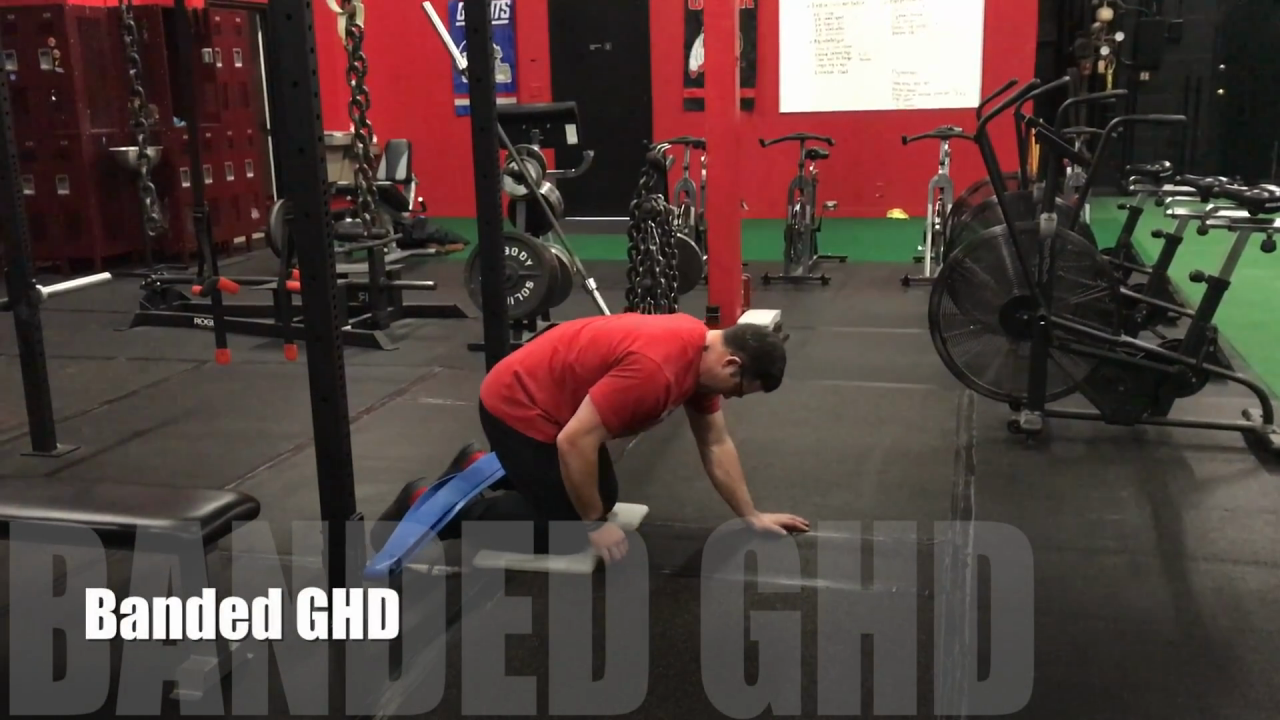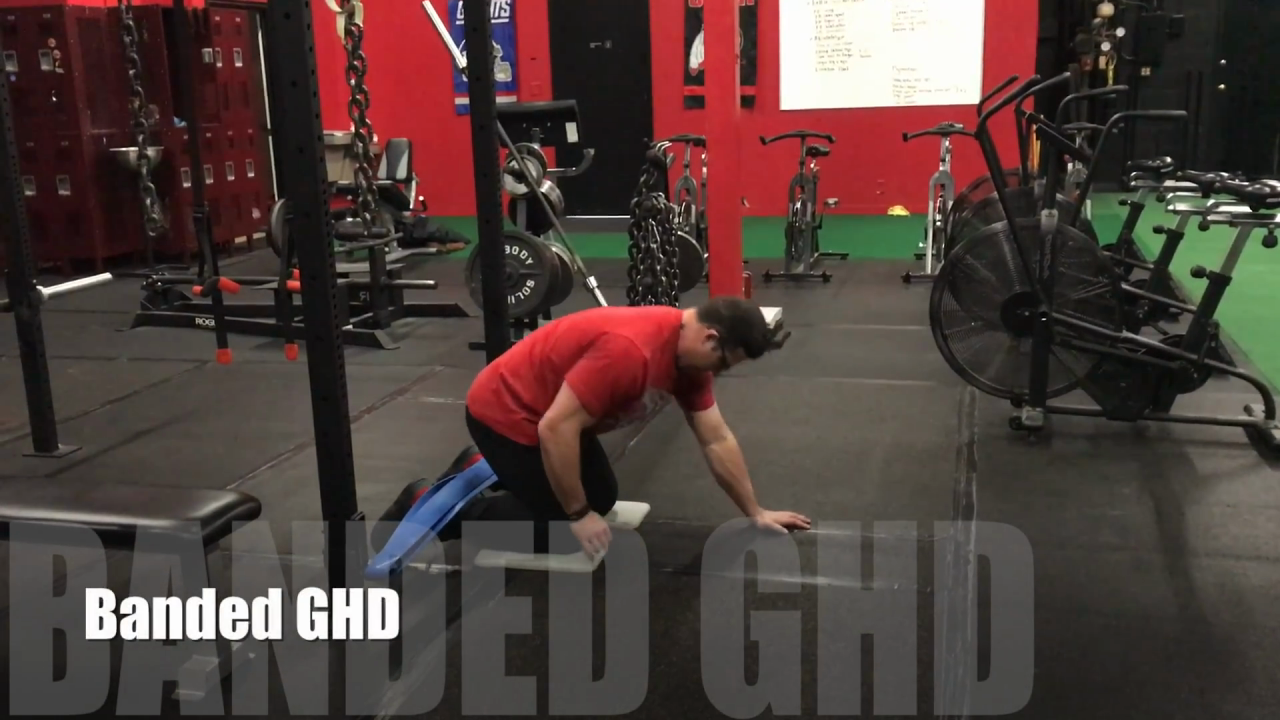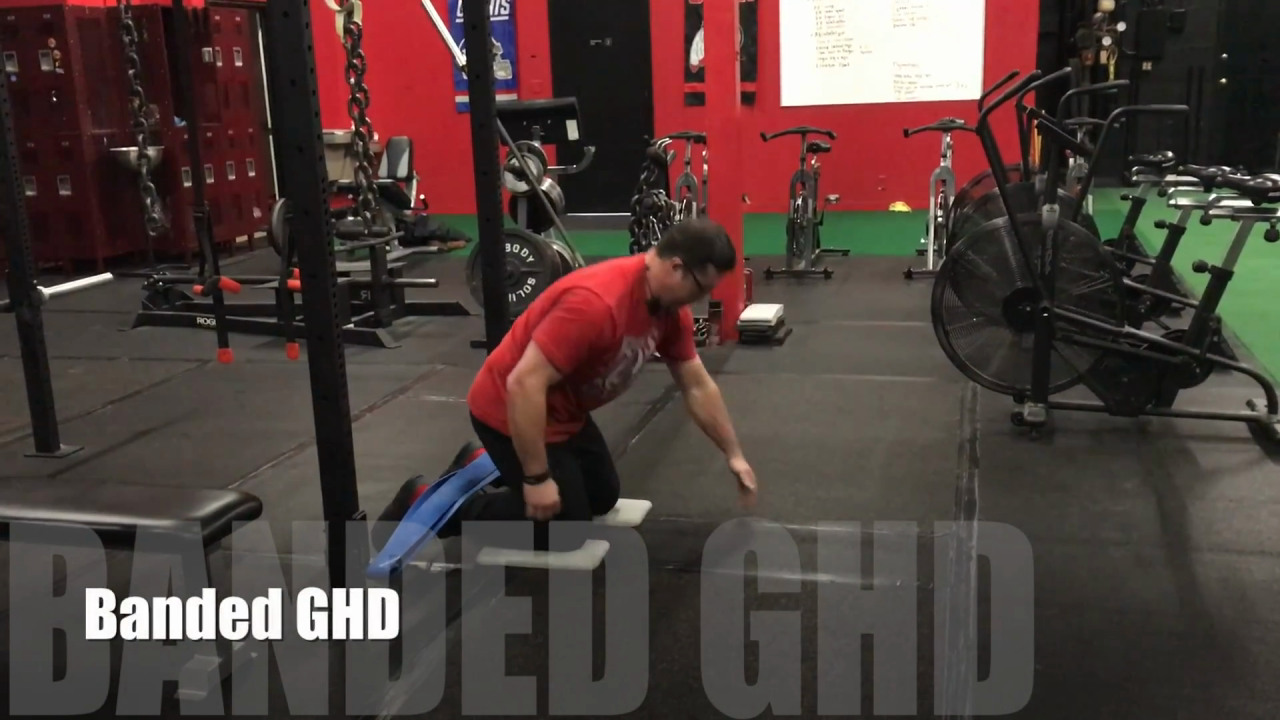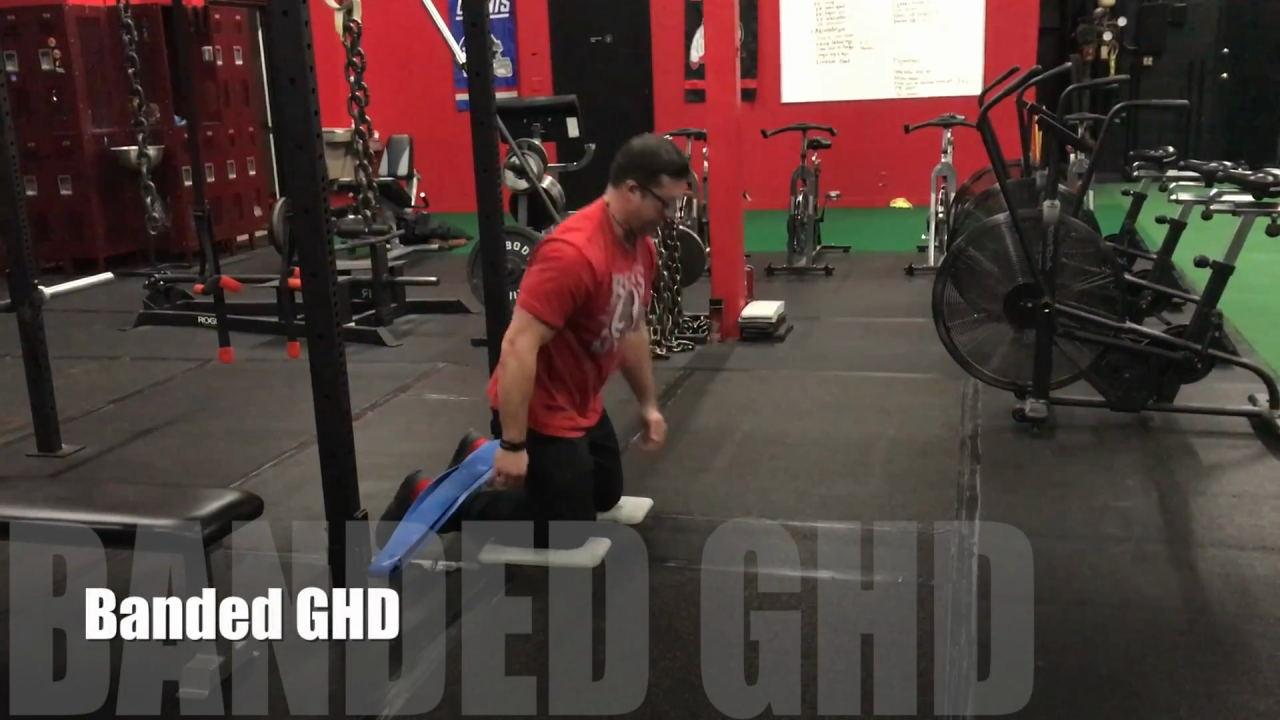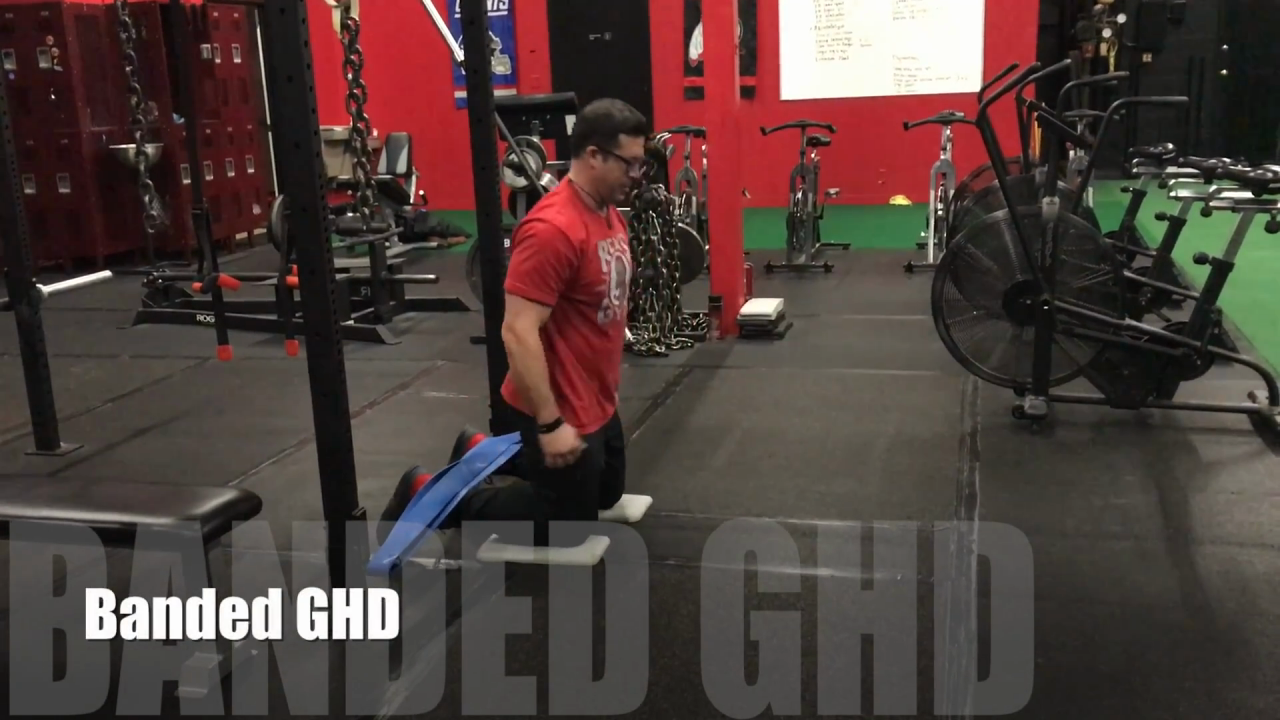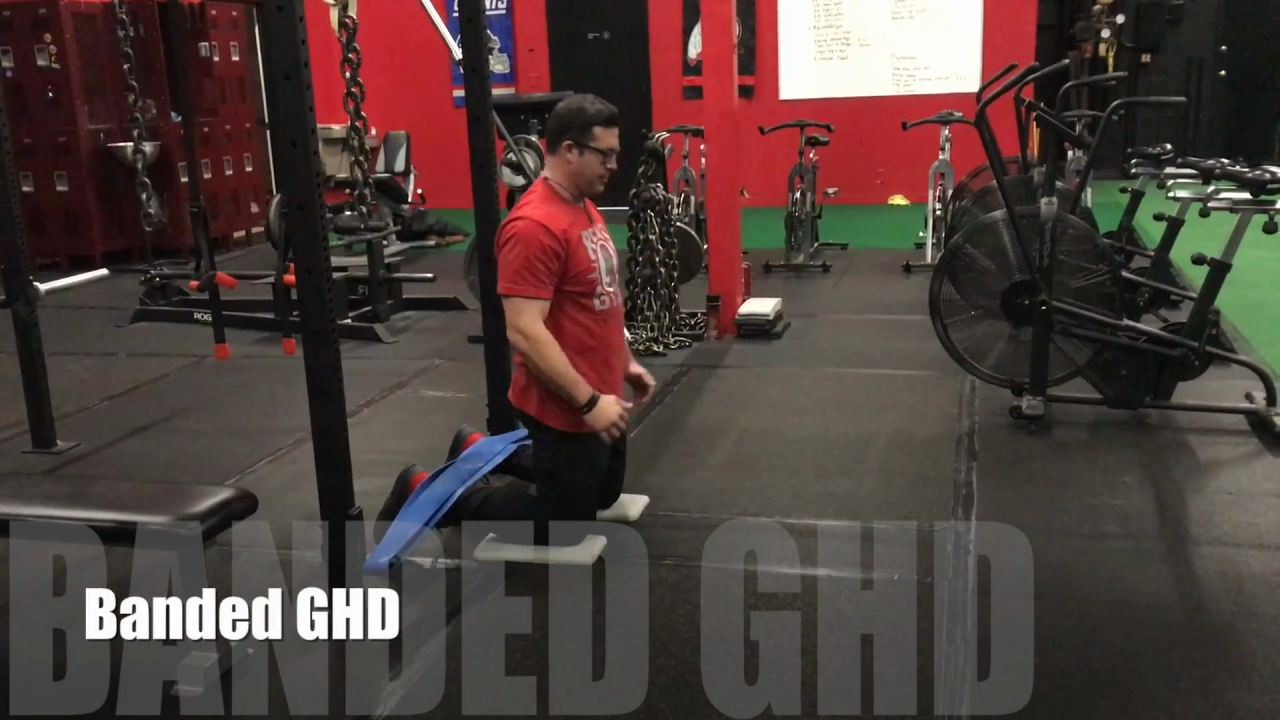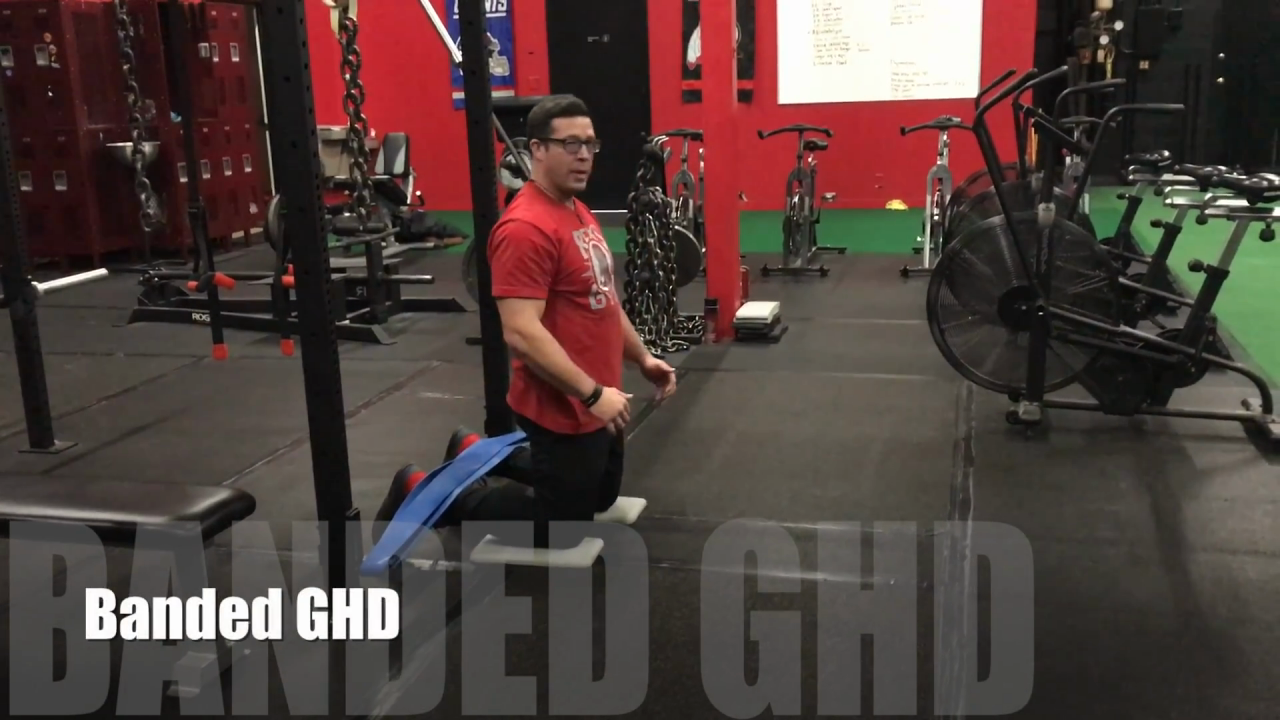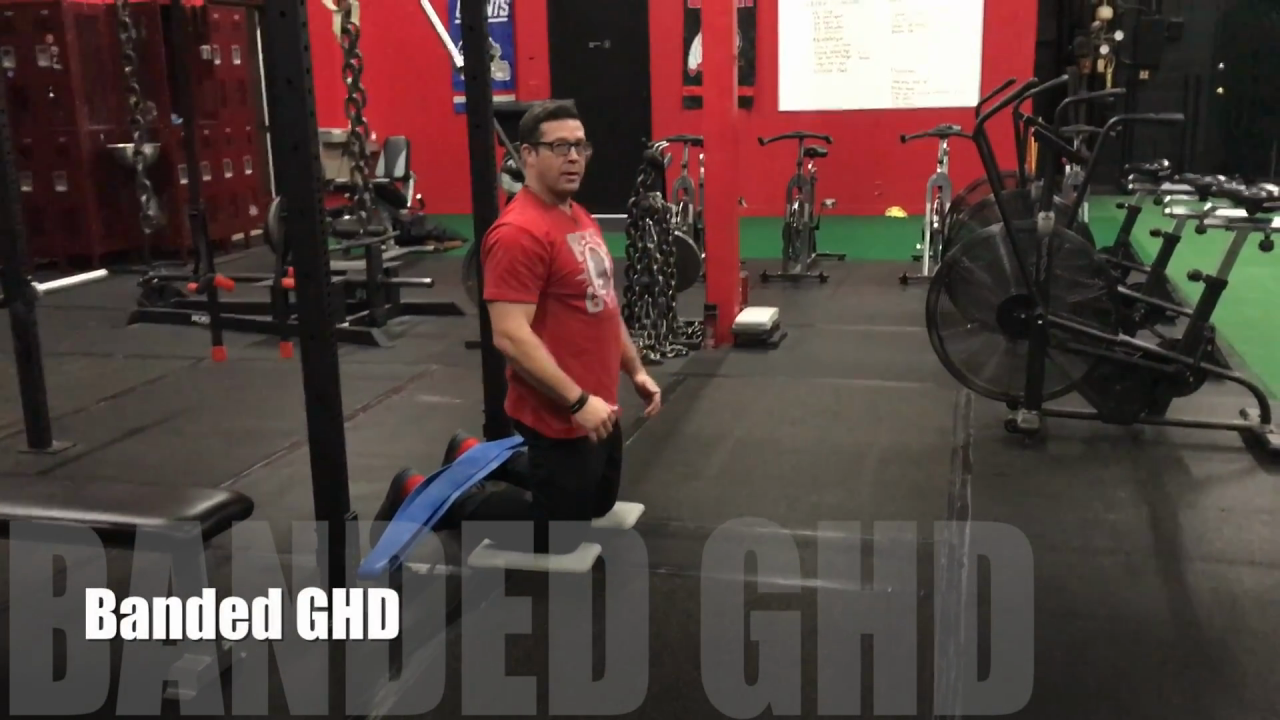
dt=0.2s
person 1, frame 1
left shoulder: (704, 354)
right shoulder: (656, 370)
left elbow: (716, 444)
right elbow: (574, 441)
left wrist: (752, 516)
right wrist: (594, 525)
left hip: (557, 402)
right hip: (517, 407)
left knee: (602, 500)
right knee: (566, 530)
person 1, frame 2
left shoulder: (690, 353)
right shoulder: (632, 352)
left elbow: (716, 440)
right elbow: (555, 428)
left wrist: (757, 513)
right wrist: (578, 516)
left hip: (558, 421)
right hip: (507, 416)
left knee: (602, 503)
right knee: (573, 536)
left ankle: (497, 479)
person 1, frame 3
left shoulder: (668, 306)
right shoulder: (596, 303)
left elbow: (697, 385)
right elbow: (523, 384)
left wrist: (734, 456)
right wrist: (536, 478)
right hip: (507, 412)
left knee: (603, 497)
left ankle: (498, 471)
person 1, frame 4
left shoulder: (641, 244)
right shoulder: (575, 254)
left elbow: (632, 329)
right elbow: (518, 347)
left wrist: (648, 404)
right wrist: (514, 445)
left hip: (582, 405)
right hip: (543, 413)
left knee: (606, 495)
right knee: (568, 527)
person 1, frame 5
left shoulder: (607, 213)
right shoulder: (552, 230)
right elbow: (517, 332)
right wrist: (549, 423)
left hip: (595, 401)
right hip: (563, 410)
left knee: (606, 495)
right knee: (565, 527)
person 1, frame 6
left shoulder: (584, 209)
right shoulder: (534, 226)
right elbow: (524, 333)
left wrist: (626, 364)
right wrist: (589, 401)
left hip: (598, 398)
right hip: (566, 408)
left knee: (602, 495)
right knee: (563, 526)
person 1, frame 7
left shoulder: (579, 214)
right shoulder: (525, 229)
right elbow: (521, 333)
left wrist: (643, 357)
right wrist: (592, 394)
left hip: (598, 400)
right hip: (562, 410)
left knee: (599, 497)
right knee: (562, 529)
person 1, frame 8
left shoulder: (580, 218)
right shoulder: (518, 233)
right elbow: (510, 336)
left wrist: (636, 369)
right wrist: (577, 402)
left hip: (598, 405)
right hip: (561, 415)
left knee: (597, 503)
right knee: (558, 535)
